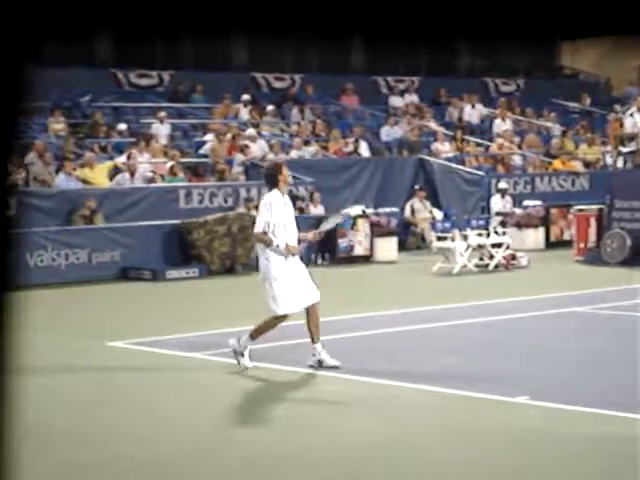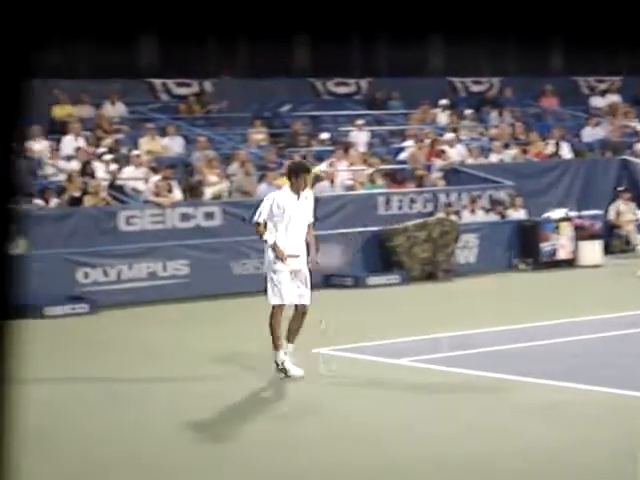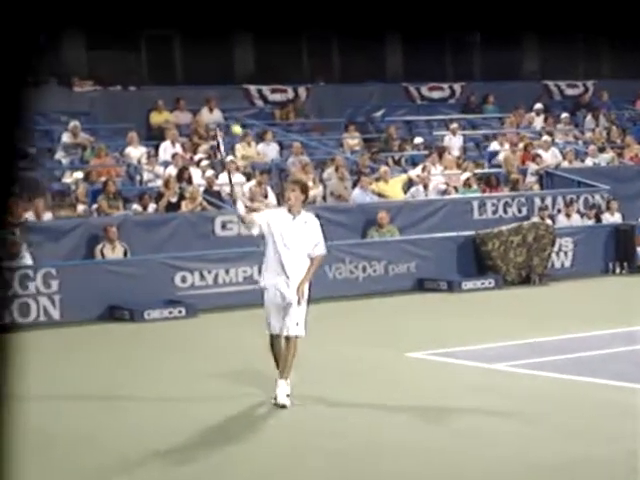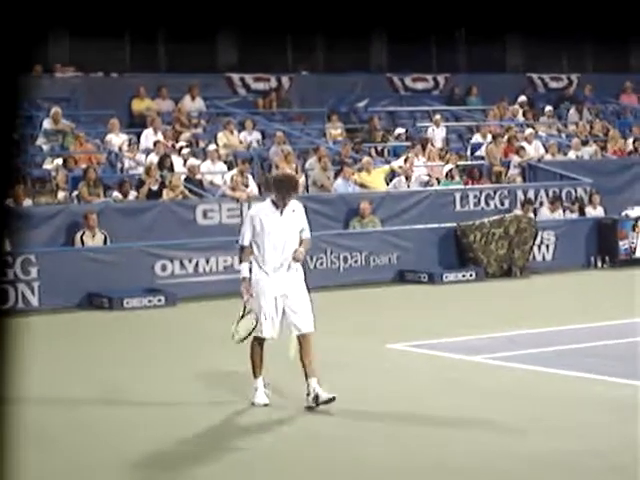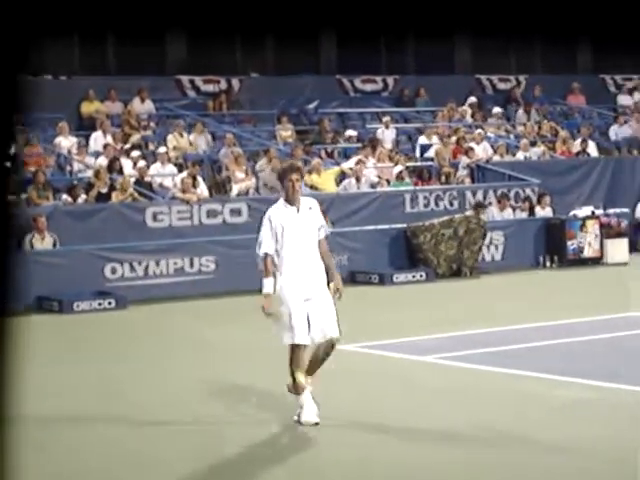
dt=1s
person 1, frame 1
left shoulder: (285, 200)
right shoulder: (270, 201)
right elbow: (259, 234)
left wrist: (305, 236)
right wrist: (285, 246)
left hip: (292, 263)
right hip: (276, 266)
left knee: (312, 305)
right knee: (283, 314)
left ankle: (318, 354)
right ankle: (241, 344)
person 1, frame 2
left shoulder: (308, 198)
right shoulder: (275, 198)
right elbow: (258, 225)
left wrist: (311, 244)
right wrist: (274, 245)
left hip: (299, 260)
right hip: (279, 259)
left knee: (302, 308)
right knee: (278, 307)
left ankle: (286, 352)
right ankle: (280, 356)
person 1, frame 3
left shoulder: (311, 223)
right shoulder: (272, 215)
left elbow: (317, 256)
right elbow: (249, 222)
left wrist: (304, 282)
right wrist: (239, 206)
left hip: (296, 288)
right hip: (273, 285)
left knee: (291, 337)
right knee: (274, 335)
left ankle: (283, 387)
right ankle: (283, 374)
person 1, frame 4
left shoulder: (297, 209)
right shoulder: (256, 214)
left elbow: (305, 237)
right elbow: (245, 247)
left wrist: (302, 248)
right wrist: (245, 278)
left hip: (293, 282)
right hip: (265, 284)
left knee: (305, 333)
right knee: (261, 336)
left ankle: (313, 390)
right ankle: (259, 386)
person 1, frame 5
left shoulder: (313, 206)
right shoulder: (273, 215)
right elbow: (267, 256)
left wrist: (334, 274)
right wrist: (268, 293)
left hip: (318, 285)
right hip: (292, 289)
left knee: (330, 340)
right knee: (298, 344)
left ankle: (300, 381)
right ankle: (303, 404)
